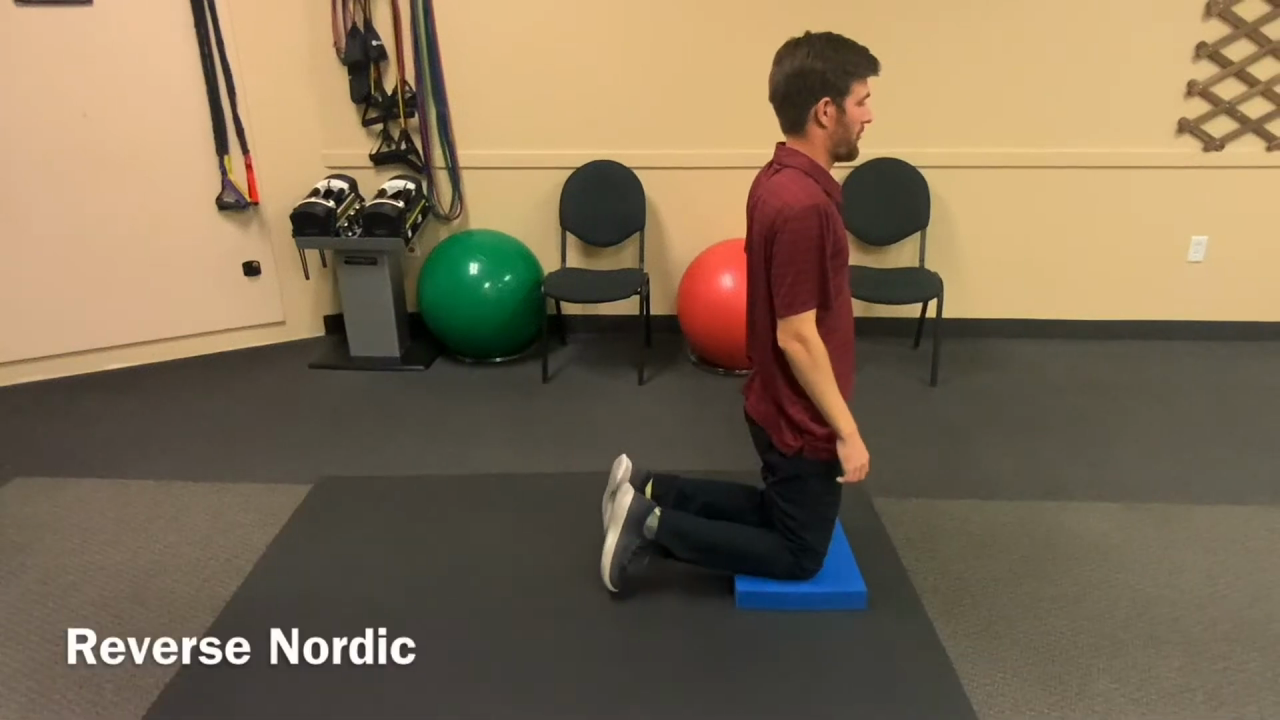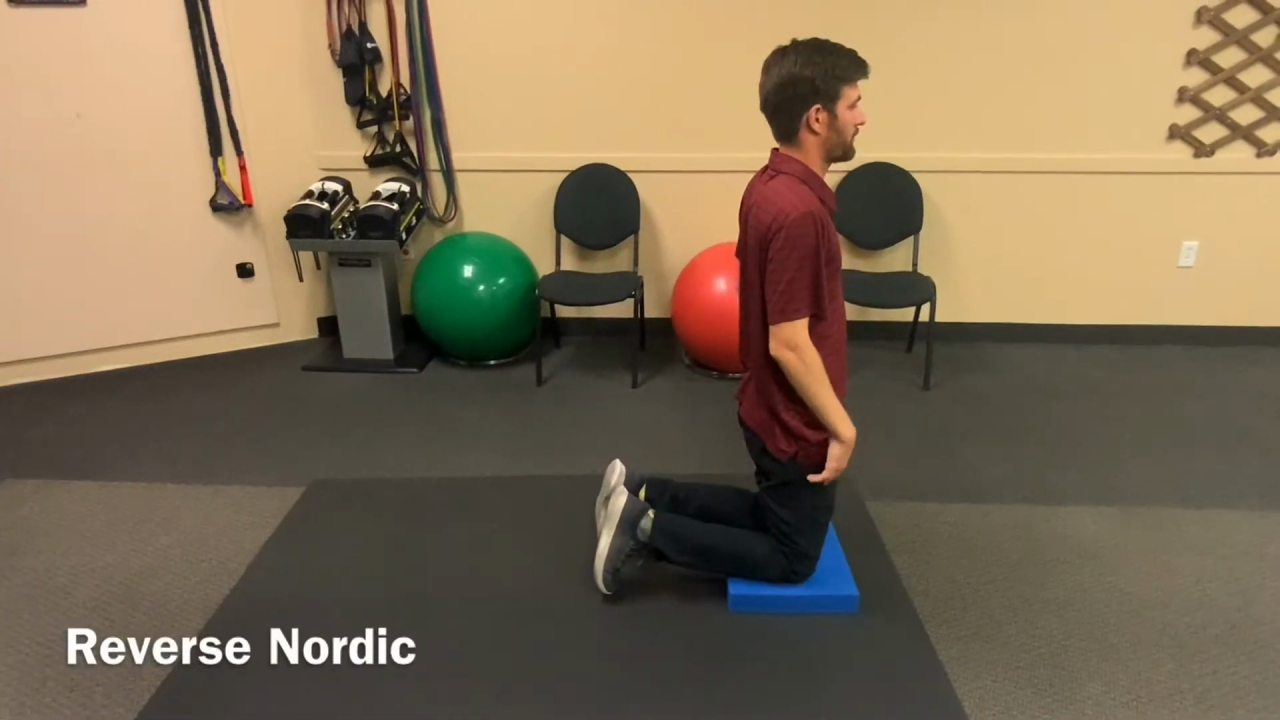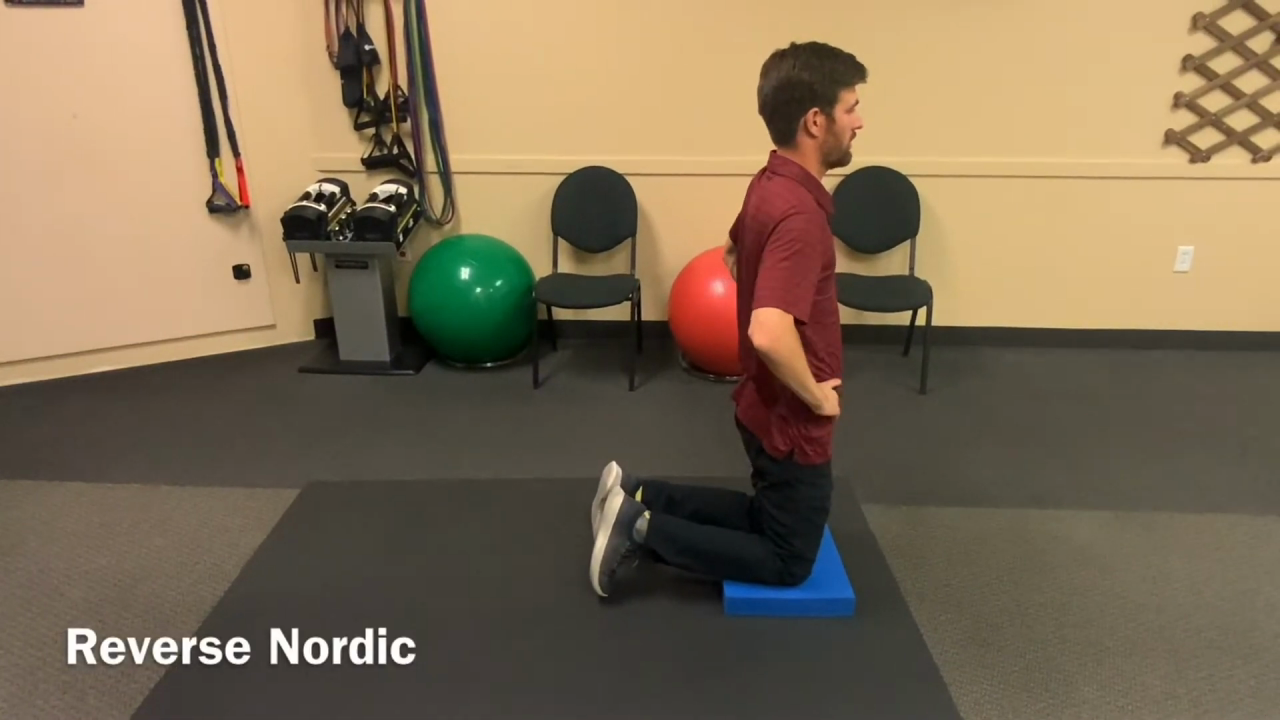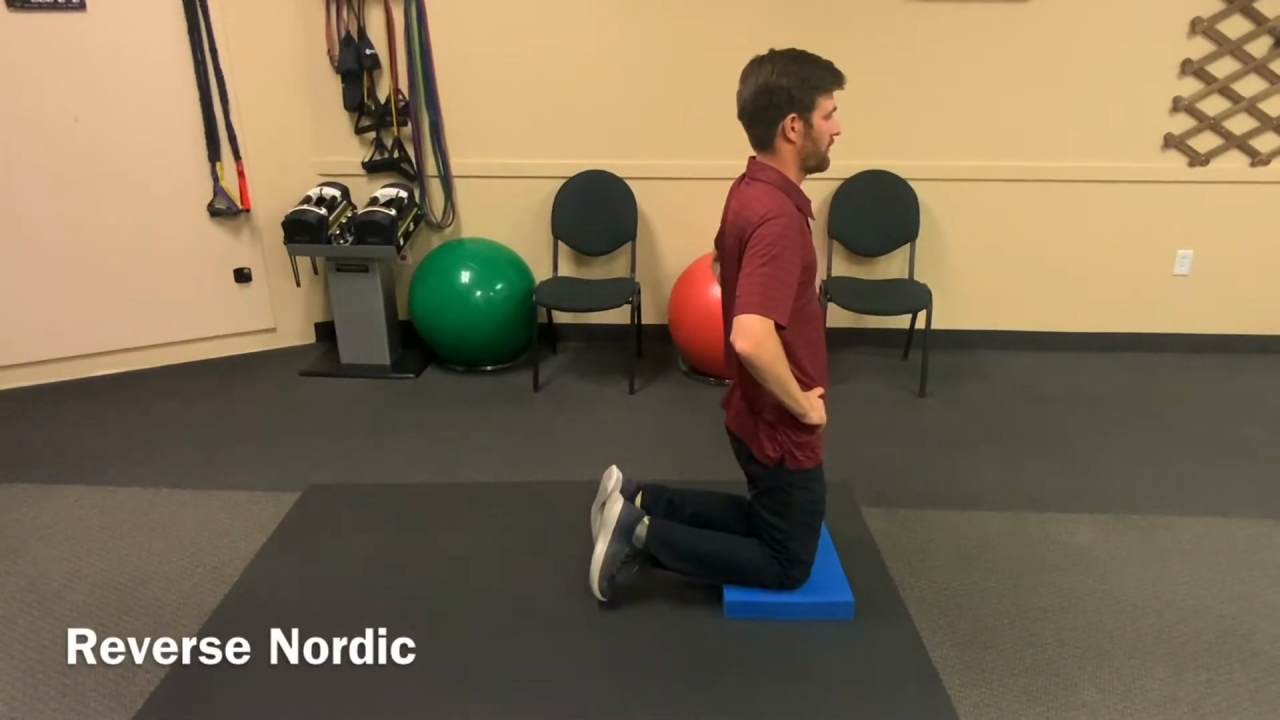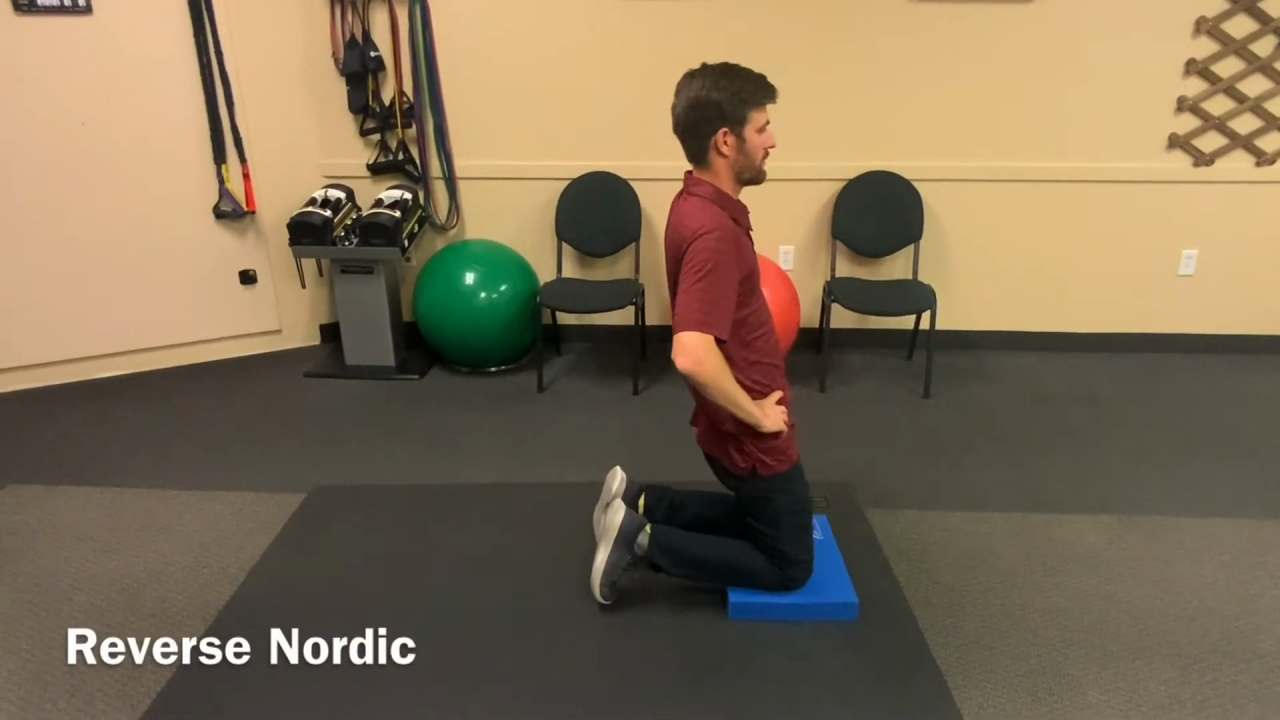
dt=1s
person 1, frame 1
left shoulder: (778, 178)
right shoulder: (803, 205)
right elbow: (797, 336)
right wrist: (846, 432)
left hip: (781, 401)
right hip: (800, 418)
left knee: (781, 515)
right knee: (798, 555)
left ankle: (647, 491)
right ankle: (650, 524)
person 1, frame 2
left shoulder: (770, 185)
right shoulder: (799, 212)
right elbow: (790, 343)
right wrist: (842, 429)
left hip: (773, 405)
right hip: (794, 422)
left knee: (774, 518)
right knee: (792, 557)
left ankle: (640, 494)
right ankle: (644, 527)
person 1, frame 3
left shoulder: (771, 185)
right shoulder: (798, 214)
left elbow: (733, 253)
right elbow: (770, 335)
right wrist: (816, 397)
left hip: (769, 406)
right hip: (790, 420)
left knee: (769, 520)
right knee: (788, 560)
left ankle: (637, 497)
right ankle: (642, 529)
person 1, frame 4
left shoulder: (752, 190)
right shoulder: (777, 217)
left elbow: (721, 263)
right elbow: (751, 338)
right wrist: (802, 405)
left hip: (759, 413)
right hip: (780, 427)
left knee: (766, 522)
right knee: (787, 563)
left ankle: (637, 502)
right ankle: (641, 533)
person 1, frame 5
left shoulder: (702, 205)
right shoulder: (712, 230)
right elbow: (693, 355)
right wrist: (755, 413)
left hip: (744, 424)
right hip: (750, 436)
left knee: (764, 524)
right knee: (789, 565)
left ankle: (639, 504)
right ankle: (641, 540)
